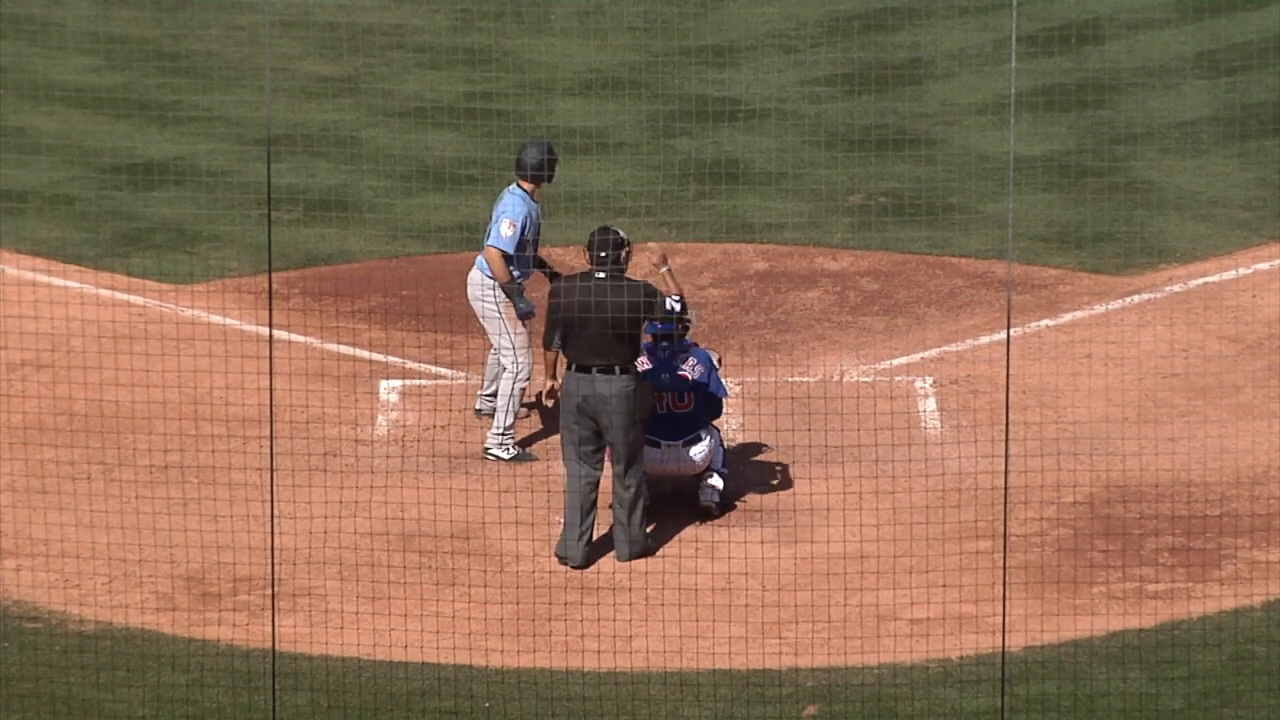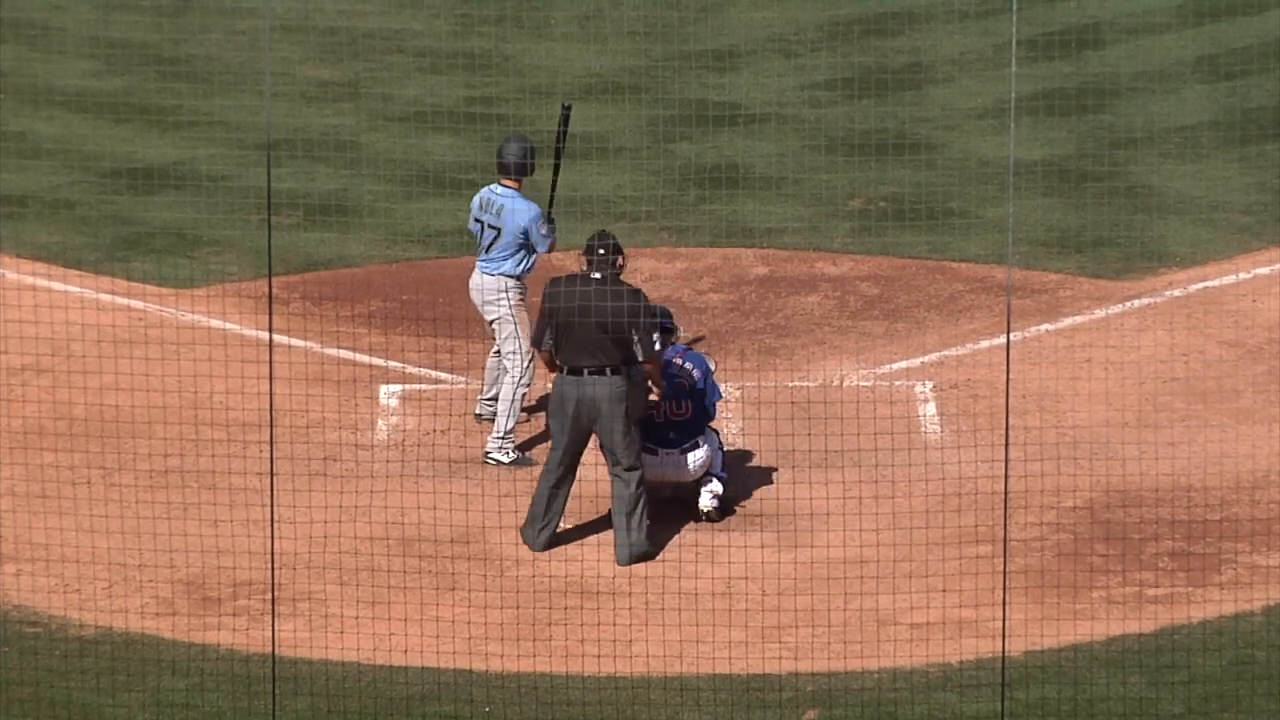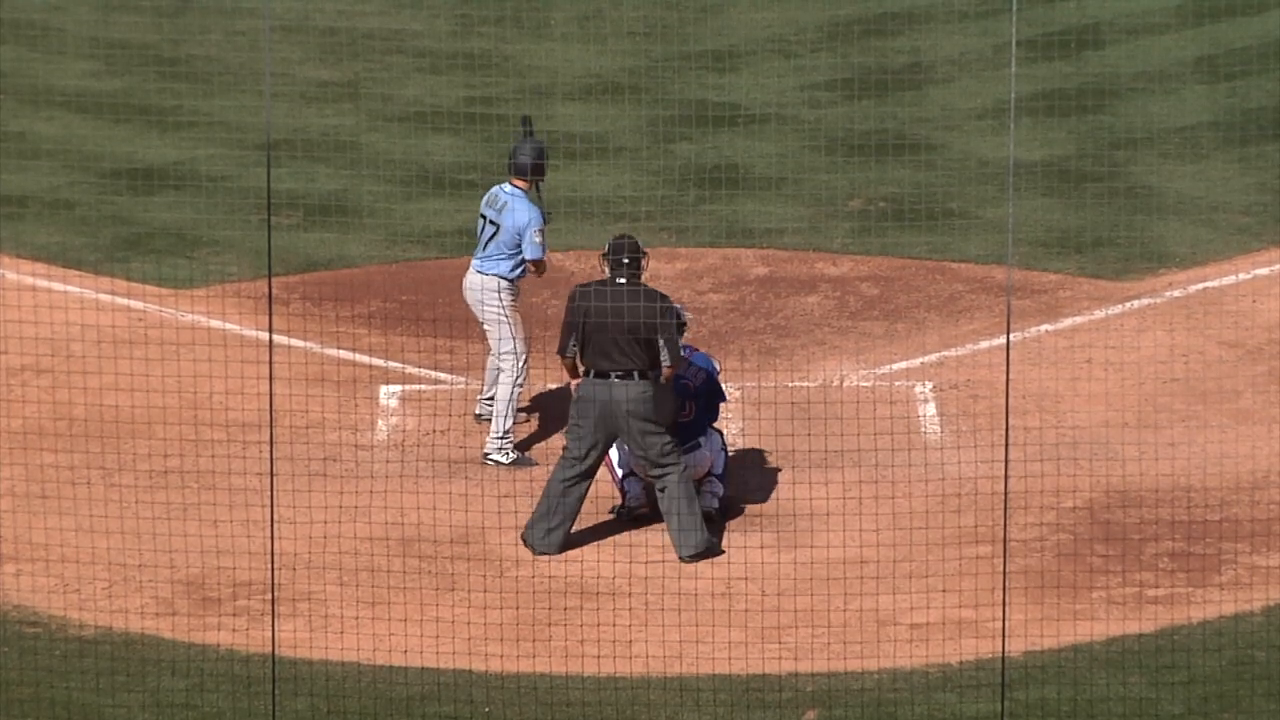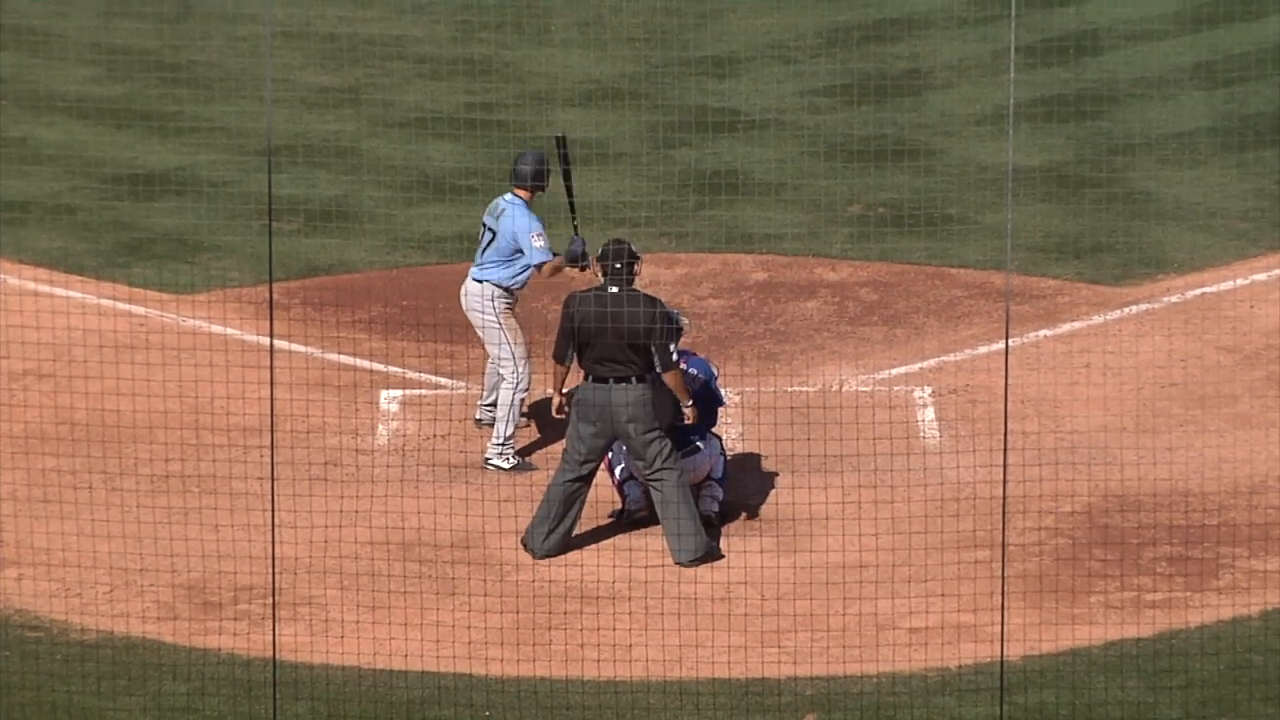
dt=1s
person 1, frame 1
left shoulder: (563, 288)
right shoulder: (637, 292)
left elbow: (552, 343)
right elbow: (676, 304)
left wrist: (550, 379)
right wrist: (663, 267)
left hip: (577, 385)
right hip: (620, 386)
left knee: (580, 470)
right knee: (627, 469)
left ankle: (574, 548)
right ankle: (630, 542)
person 1, frame 2
left shoulder: (557, 288)
right shoulder: (633, 298)
left elbow: (543, 344)
right elbow: (647, 356)
left wrist: (556, 371)
right wrist: (656, 384)
left hip: (569, 385)
right hip: (614, 388)
left knee: (559, 463)
right knee: (626, 468)
left ankle: (538, 533)
right ankle: (630, 546)
person 1, frame 3
left shoulder: (582, 295)
right shoulder: (658, 302)
left elbow: (567, 351)
right elbow: (669, 363)
left wrist: (575, 378)
right wrist: (657, 388)
left hip: (593, 392)
right hip: (641, 393)
left knee: (573, 467)
right knee: (668, 469)
left ankle: (542, 537)
right ankle: (692, 543)
person 1, frame 4
left shoulder: (576, 303)
right shoulder: (653, 308)
left elbow: (563, 357)
right elbow: (667, 366)
left wrist: (557, 393)
right wrist: (686, 402)
left hip: (592, 396)
right hip: (638, 398)
left knee: (572, 471)
right knee: (664, 473)
left ankle: (542, 541)
right ankle: (691, 548)
person 2, frame 1
left shoulder: (517, 196)
right shoulder: (519, 207)
right elbow: (493, 253)
left wrist: (546, 269)
right wrist: (517, 297)
left hip: (485, 282)
right hip: (493, 289)
left knee: (505, 345)
right knee: (518, 362)
left ankle: (488, 401)
right ankle: (499, 443)
person 2, frame 2
left shoulder: (482, 196)
right shoulder: (528, 210)
right elbow: (547, 247)
right wrist: (549, 230)
left hip: (481, 279)
right hip: (504, 288)
left knee: (503, 347)
right knee: (519, 365)
left ankle: (489, 407)
right ankle: (500, 446)
person 2, frame 3
left shoulder: (493, 194)
right shoulder: (529, 212)
right elbow: (536, 266)
right wrist: (541, 264)
left hip: (476, 278)
right hip: (496, 287)
left knee: (501, 349)
right knee: (513, 363)
left ankle: (488, 406)
right ankle: (498, 446)
person 2, frame 4
left shoulder: (499, 204)
right shoulder: (525, 219)
right elbow: (545, 269)
left wrist: (569, 256)
right wrist: (571, 255)
left hip: (477, 289)
right hip: (490, 298)
left knee: (501, 356)
right knee: (517, 373)
left ankle: (488, 412)
right ankle: (500, 452)
person 3, frame 1
left shoulder: (635, 358)
right shoulder: (703, 358)
right elbow: (715, 411)
left hip: (647, 457)
right hip: (696, 457)
right knee: (712, 433)
right ankle: (711, 495)
person 3, frame 2
right shoulder: (698, 361)
right elbow: (708, 415)
left hip: (647, 465)
right hip: (694, 463)
right knee: (710, 437)
right ankle: (709, 498)
person 3, frame 3
right shoulder: (703, 362)
right elbow: (712, 416)
right hip: (695, 462)
right knee: (714, 437)
left ankle: (634, 497)
right ankle: (709, 499)
person 3, frame 4
right shoulder: (702, 366)
right elbow: (711, 421)
right hip: (694, 466)
left knee: (616, 443)
right knee: (714, 443)
left ankle: (635, 502)
right ankle: (709, 504)
